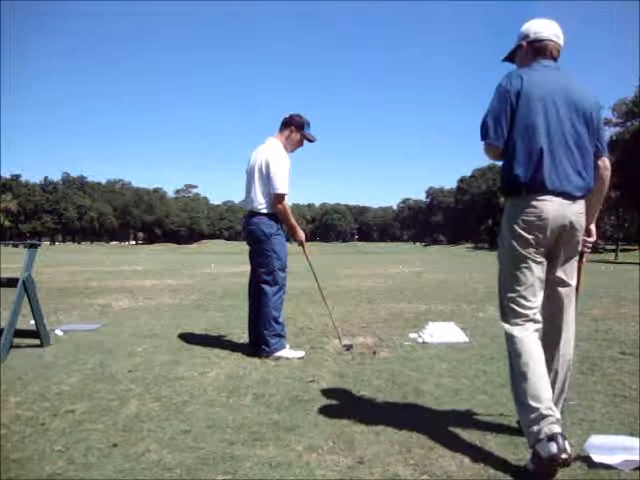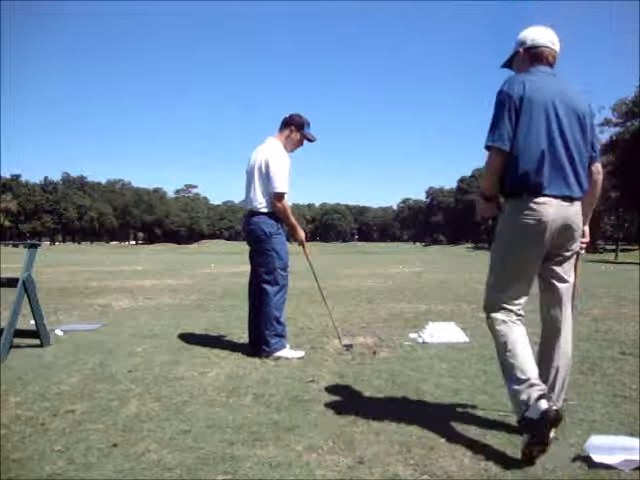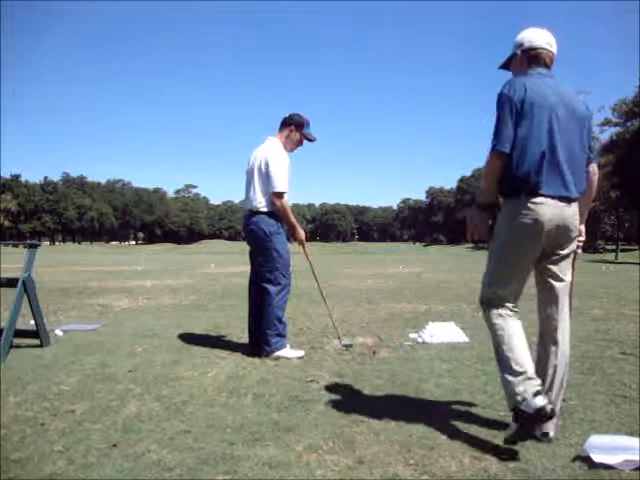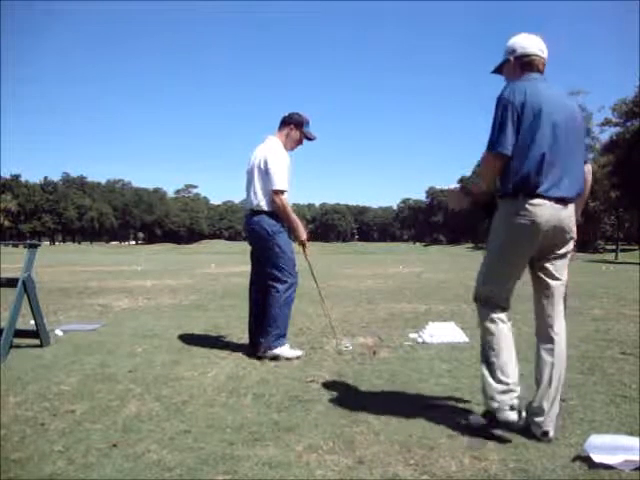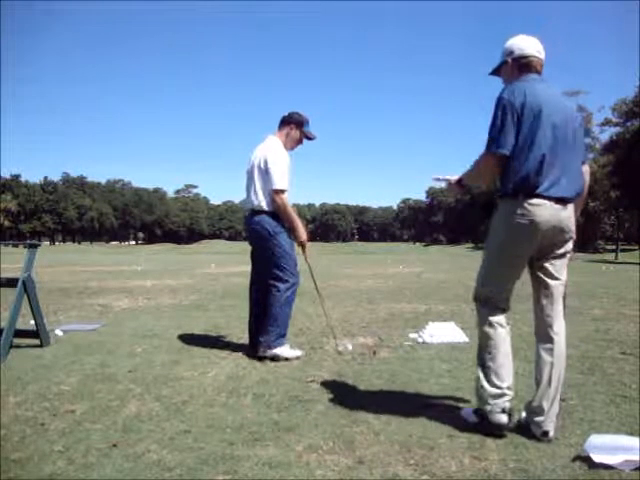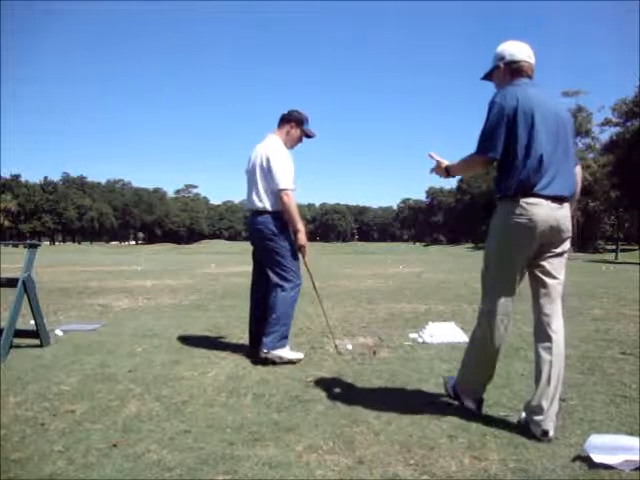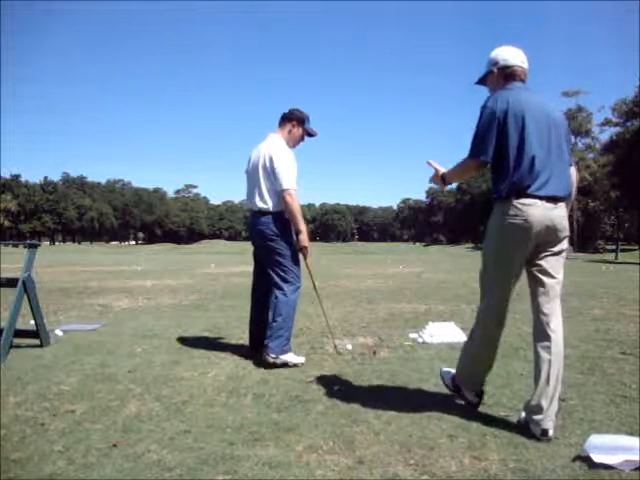
dt=0.1s
person 1, frame 1
left shoulder: (515, 84)
right shoulder: (585, 98)
left elbow: (493, 150)
right elbow: (602, 168)
right wrist: (590, 219)
left hip: (530, 208)
right hip: (572, 211)
left knee: (521, 318)
right knee: (561, 319)
left ankle: (547, 431)
right ankle: (547, 422)
person 1, frame 2
left shoulder: (515, 88)
right shoulder: (579, 102)
left elbow: (497, 155)
right elbow: (595, 171)
left wrist: (487, 196)
right wrist: (585, 220)
left hip: (527, 209)
right hip: (569, 212)
left knee: (503, 309)
right knee: (559, 319)
left ankle: (535, 401)
right ankle: (544, 411)
person 1, frame 3
left shoulder: (516, 89)
right shoulder: (577, 103)
left elbow: (500, 158)
right elbow: (592, 171)
left wrist: (480, 207)
left hip: (527, 208)
right hip: (567, 212)
left knee: (497, 302)
right knee: (557, 316)
left ankle: (529, 396)
right ankle: (545, 416)
person 1, frame 4
left shoulder: (513, 94)
right shoulder: (571, 105)
left elbow: (497, 159)
right elbow: (586, 173)
left wrist: (466, 191)
left hip: (522, 209)
right hip: (562, 214)
left knee: (492, 302)
right knee: (552, 317)
left ankle: (504, 403)
right ankle: (542, 417)
person 1, frame 5
left shoulder: (514, 94)
right shoulder: (569, 107)
left elbow: (495, 159)
right elbow: (584, 172)
left wrist: (462, 181)
left hip: (523, 208)
right hip: (563, 212)
left knee: (491, 304)
right knee: (552, 315)
left ankle: (495, 408)
right ankle: (542, 418)
person 1, frame 6
left shoulder: (506, 98)
right shoulder: (560, 109)
left elbow: (484, 160)
right elbow: (576, 173)
left wrist: (449, 169)
left hip: (520, 210)
right hip: (560, 213)
left knee: (496, 306)
right knee: (550, 316)
left ankle: (470, 390)
right ankle: (542, 418)
person 1, frame 7
left shoulder: (497, 104)
right shoulder: (554, 113)
left elbow: (478, 162)
right elbow: (572, 174)
left wrist: (444, 176)
left hip: (516, 212)
right hip: (556, 215)
left knee: (493, 305)
right knee: (549, 315)
left ankle: (468, 385)
right ankle: (542, 417)
person 2, frame 1
left shoulder: (260, 151)
right shoulder: (278, 155)
right elbow: (278, 201)
right wrist: (295, 229)
left hip: (253, 220)
right hip: (268, 224)
left knee: (260, 283)
right knee: (273, 284)
left ankle: (258, 340)
right ankle: (272, 344)
person 2, frame 2
left shoulder: (261, 150)
right shoulder: (278, 155)
right elbow: (278, 201)
right wrist: (296, 229)
left hip: (254, 220)
right hip: (267, 224)
left knee: (259, 283)
right knee: (275, 283)
left ankle: (258, 341)
right ankle: (273, 344)
person 2, frame 3
left shoulder: (261, 150)
right shoulder: (277, 154)
right elbow: (277, 200)
right wrist: (295, 228)
left hip: (254, 220)
right hip: (268, 223)
left knee: (260, 283)
right knee: (277, 282)
left ankle: (258, 340)
right ankle: (273, 343)
person 2, frame 4
left shoulder: (260, 150)
right shoulder: (277, 153)
right elbow: (278, 198)
right wrist: (297, 227)
left hip: (255, 220)
right hip: (269, 222)
left knee: (261, 283)
right knee: (285, 280)
left ankle: (258, 341)
right ankle: (273, 341)
person 2, frame 5
left shoulder: (261, 150)
right shoulder: (277, 153)
right elbow: (278, 197)
right wrist: (297, 227)
left hip: (256, 220)
right hip: (270, 222)
left knee: (261, 283)
right knee: (286, 279)
left ankle: (258, 341)
right ankle: (273, 341)
person 2, frame 6
left shoulder: (258, 150)
right shoulder: (279, 152)
right elbow: (285, 196)
right wrist: (299, 230)
left hip: (256, 220)
right hip: (273, 222)
left knee: (262, 284)
right knee: (288, 281)
left ankle: (258, 342)
right ankle: (273, 343)
person 2, frame 7
left shoulder: (259, 149)
right shoulder: (281, 151)
right elbow: (288, 196)
right wrist: (301, 231)
left hip: (257, 220)
right hip: (275, 223)
left knee: (263, 284)
right knee: (288, 284)
left ankle: (258, 342)
right ankle: (277, 348)
